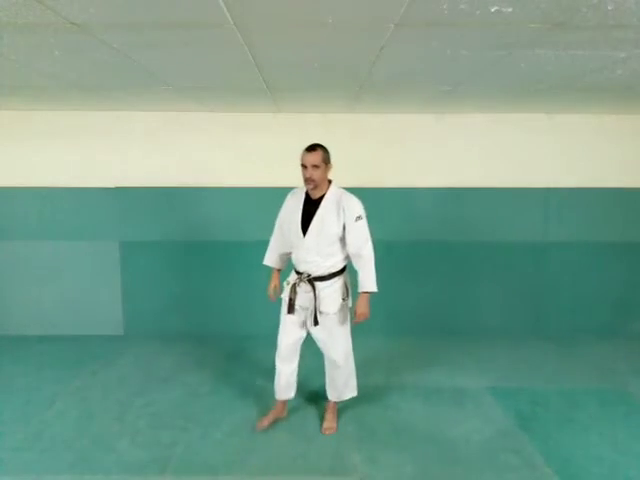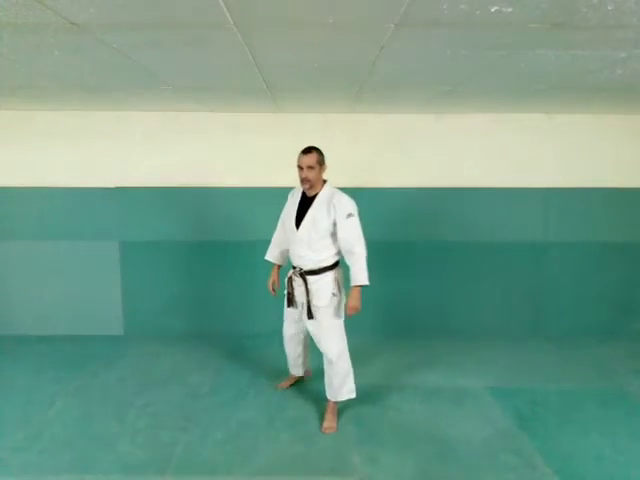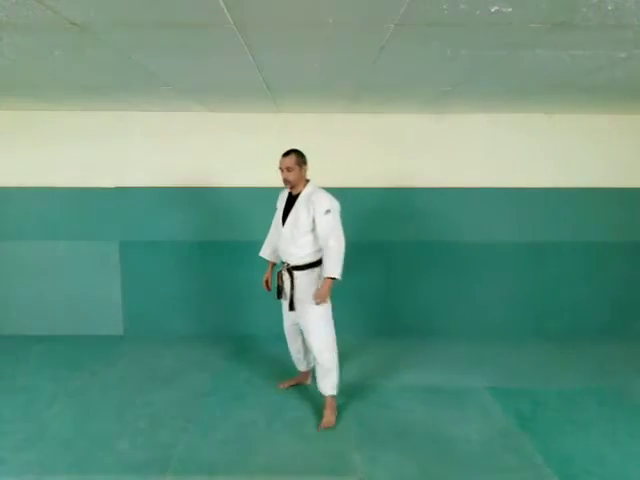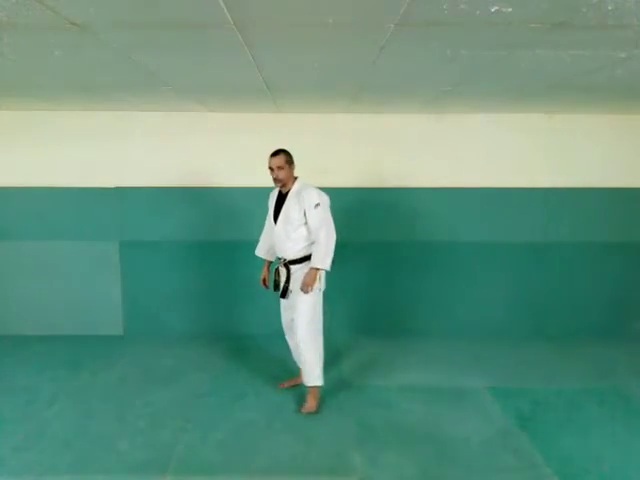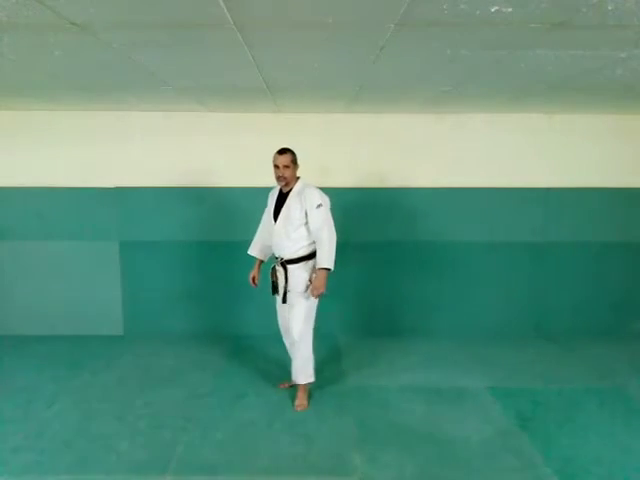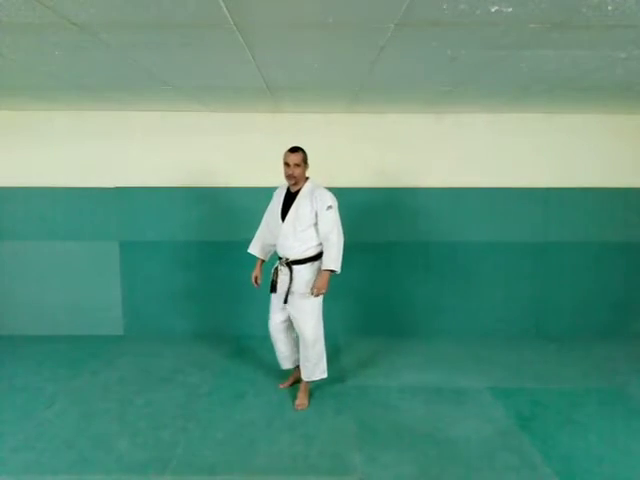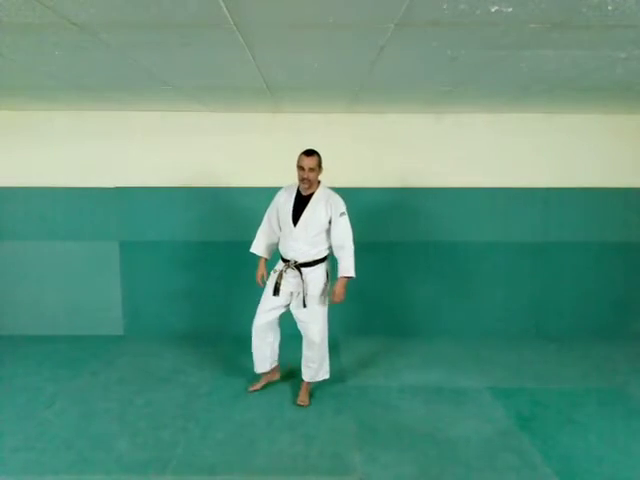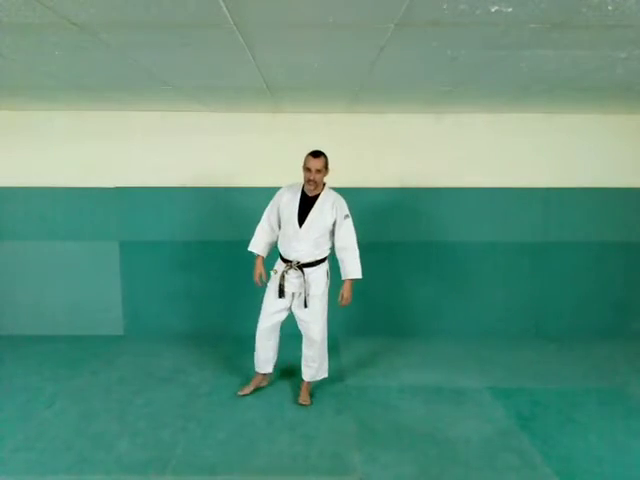
dt=0.3s
person 1, frame 1
left shoulder: (347, 204)
right shoulder: (294, 198)
left elbow: (362, 251)
right elbow: (282, 237)
left wrist: (363, 296)
right wrist: (275, 274)
left hip: (330, 288)
right hip: (297, 285)
left knee: (336, 350)
right knee: (286, 345)
left ankle: (332, 407)
right ankle: (280, 406)
person 1, frame 2
left shoulder: (339, 202)
right shoulder: (294, 196)
left elbow: (354, 247)
right elbow: (283, 234)
left wrist: (356, 290)
right wrist: (275, 269)
left hip: (324, 283)
right hip: (296, 279)
left knee: (332, 346)
right knee: (291, 333)
left ankle: (332, 406)
right ankle: (298, 372)
person 1, frame 3
left shoulder: (321, 200)
right shoulder: (284, 196)
left elbow: (333, 243)
left wrist: (327, 281)
right wrist: (270, 267)
left hip: (311, 277)
right hip: (288, 275)
left knee: (319, 338)
right knee: (292, 330)
left ankle: (330, 403)
right ankle: (304, 374)
person 1, frame 4
left shoulder: (310, 196)
right shoulder: (275, 196)
left elbow: (325, 235)
left wrist: (314, 271)
right wrist: (267, 266)
left hip: (306, 271)
right hip: (285, 271)
left knee: (306, 329)
right knee: (290, 326)
left ankle: (314, 389)
right ankle: (304, 373)
person 1, frame 5
left shoulder: (312, 196)
right shoulder: (274, 195)
left elbow: (325, 236)
right elbow: (267, 232)
left wrist: (322, 273)
right wrist: (257, 265)
left hip: (304, 271)
right hip: (282, 271)
left knee: (299, 329)
right knee: (287, 327)
left ankle: (303, 385)
right ankle: (300, 374)
person 1, frame 6
left shoulder: (321, 197)
right shoulder: (280, 194)
left elbow: (333, 238)
right elbow: (268, 230)
left wrist: (325, 274)
right wrist: (259, 263)
left hip: (308, 272)
right hip: (283, 270)
left knee: (308, 330)
right knee: (278, 325)
left ankle: (306, 384)
right ankle: (297, 369)
person 1, frame 7
left shoulder: (332, 201)
right shoulder: (284, 195)
left elbow: (343, 242)
right elbow: (269, 228)
left wrist: (342, 280)
right wrist: (262, 261)
left hip: (313, 274)
right hip: (284, 271)
left knee: (314, 332)
right knee: (263, 321)
left ankle: (307, 384)
right ankle: (270, 370)
person 1, frame 8
left shoulder: (336, 203)
right shoulder: (285, 194)
left elbow: (346, 244)
right elbow: (268, 226)
left wrist: (348, 283)
right wrist: (259, 260)
left hip: (314, 275)
right hip: (284, 270)
left knee: (314, 331)
right knee: (267, 323)
left ankle: (307, 383)
right ankle: (262, 375)
